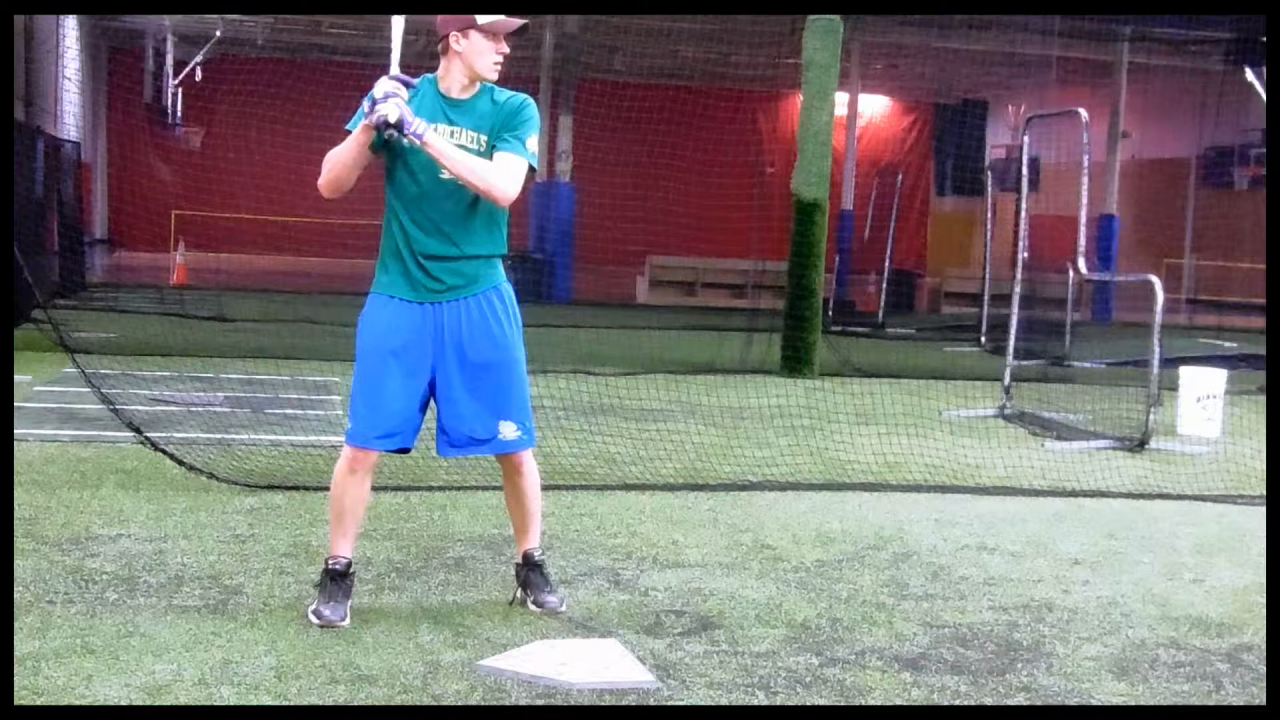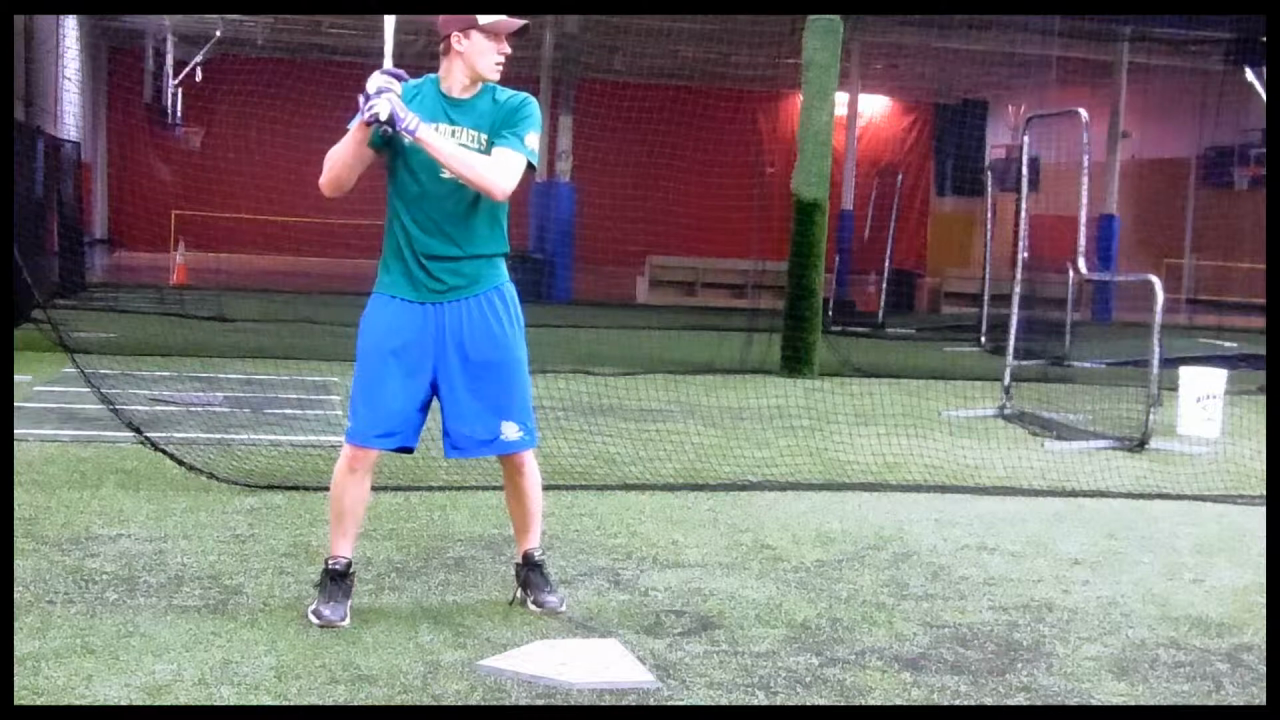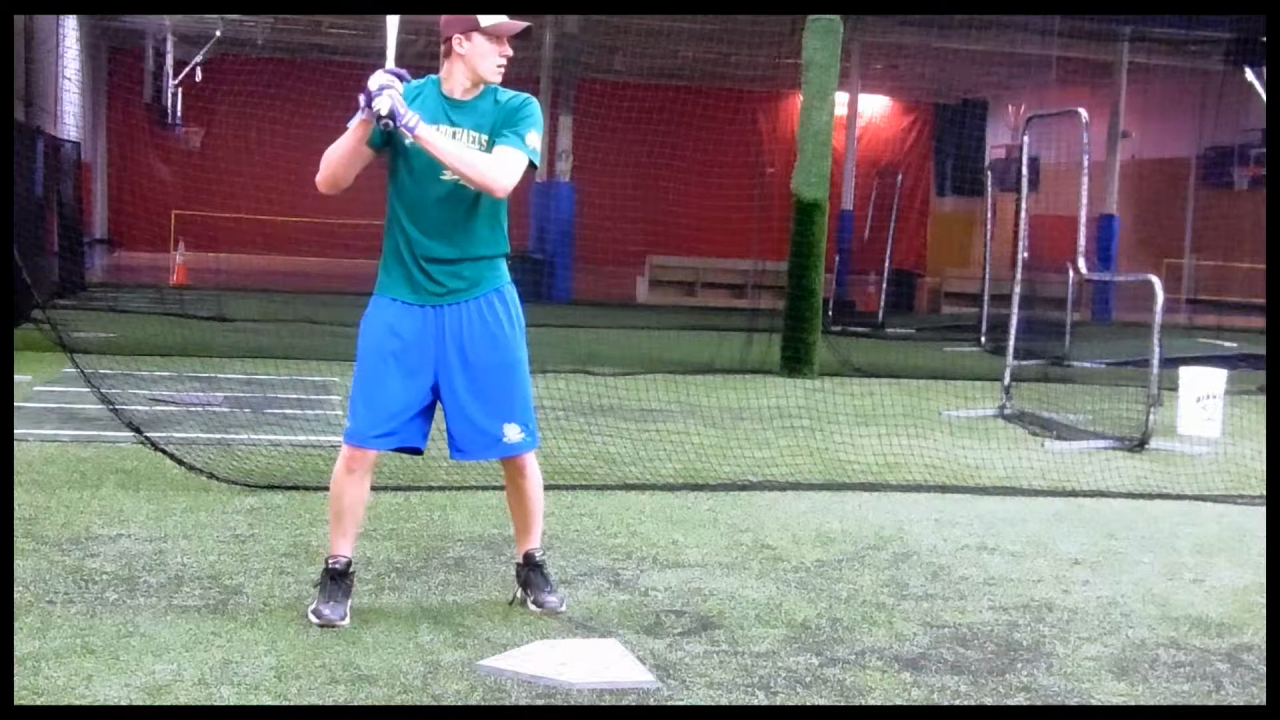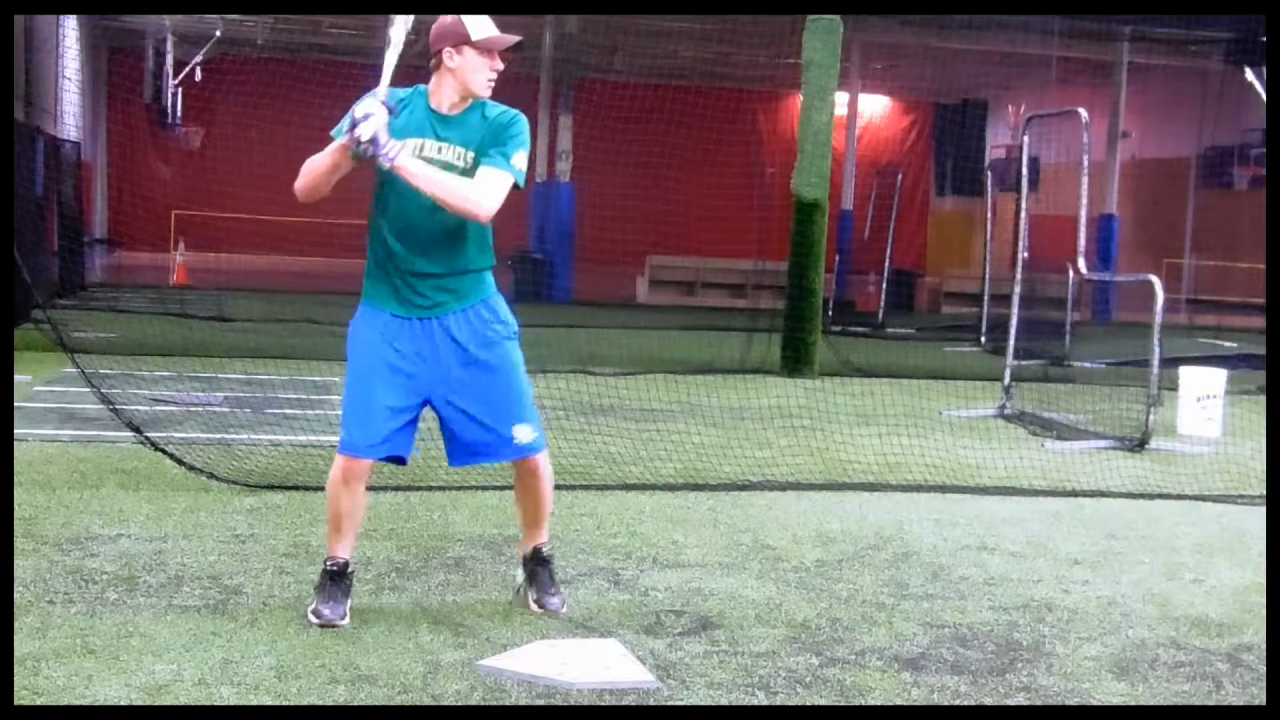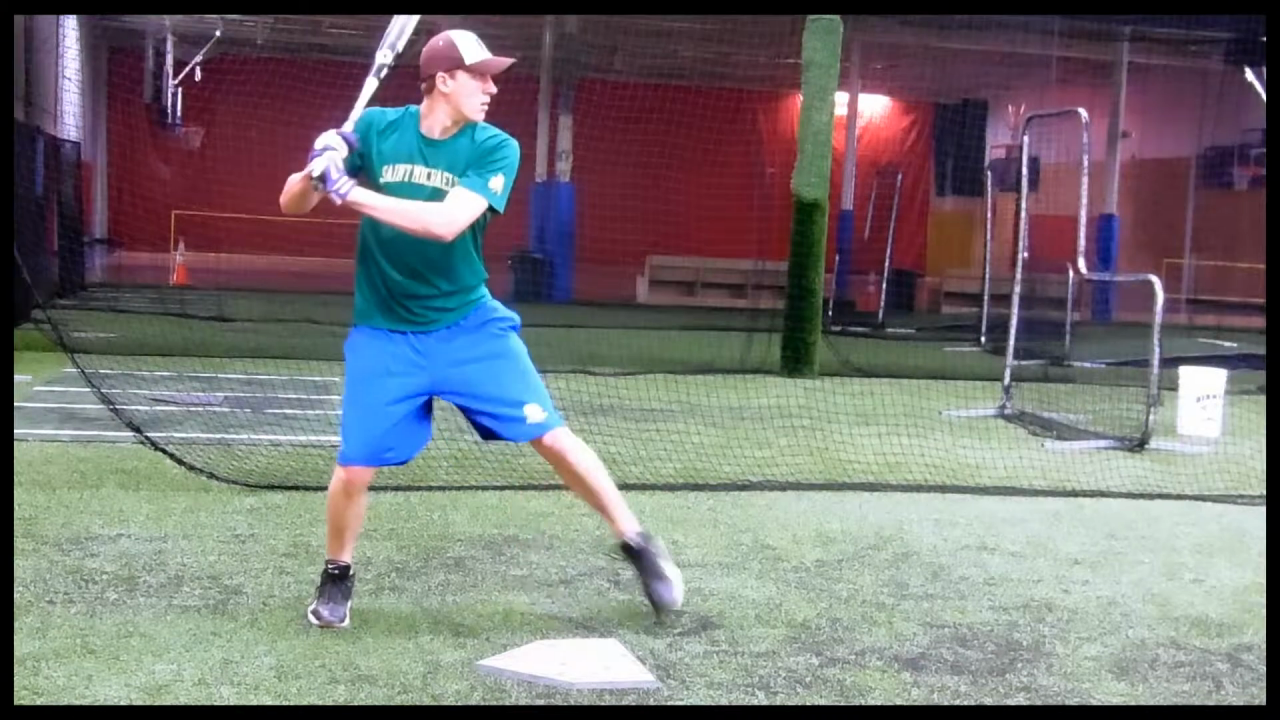
dt=0.2s
person 1, frame 1
left shoulder: (514, 109)
right shoulder: (399, 94)
left elbow: (504, 188)
right elbow: (330, 185)
left wrist: (422, 133)
right wrist: (372, 123)
left hip: (480, 300)
right hip: (398, 301)
left knee: (513, 445)
right knee: (363, 445)
left ankle: (531, 565)
right ankle: (337, 573)
person 1, frame 2
left shoulder: (516, 107)
right shoulder: (401, 93)
left elbow: (499, 181)
right elbow: (332, 184)
left wrist: (416, 128)
right wrist: (368, 119)
left hip: (482, 300)
right hip: (401, 300)
left knee: (515, 445)
right knee: (363, 443)
left ankle: (531, 564)
right ankle: (337, 572)
person 1, frame 3
left shoulder: (518, 109)
right shoulder: (404, 93)
left elbow: (500, 178)
right elbow: (328, 182)
left wrist: (416, 126)
right wrist: (368, 116)
left hip: (483, 302)
right hip: (401, 302)
left knee: (516, 449)
right knee: (361, 444)
left ankle: (531, 564)
right ankle: (337, 573)
person 1, frame 4
left shoulder: (506, 124)
right shoulder: (391, 107)
left elbow: (482, 204)
right elbow: (306, 189)
left wrist: (395, 156)
right wrist: (350, 138)
left hip: (471, 314)
right hip: (388, 315)
left knee: (527, 451)
right knee: (356, 456)
left ankle: (536, 559)
right ankle: (336, 573)
person 1, frame 5
left shoulder: (496, 148)
right shoulder: (374, 128)
left elbow: (445, 223)
right elbow: (291, 204)
left wrist: (352, 191)
right wrist: (317, 169)
left hip: (471, 322)
right hip: (385, 332)
left knee: (554, 437)
right knee: (356, 468)
left ankle: (636, 543)
right ankle: (336, 576)
